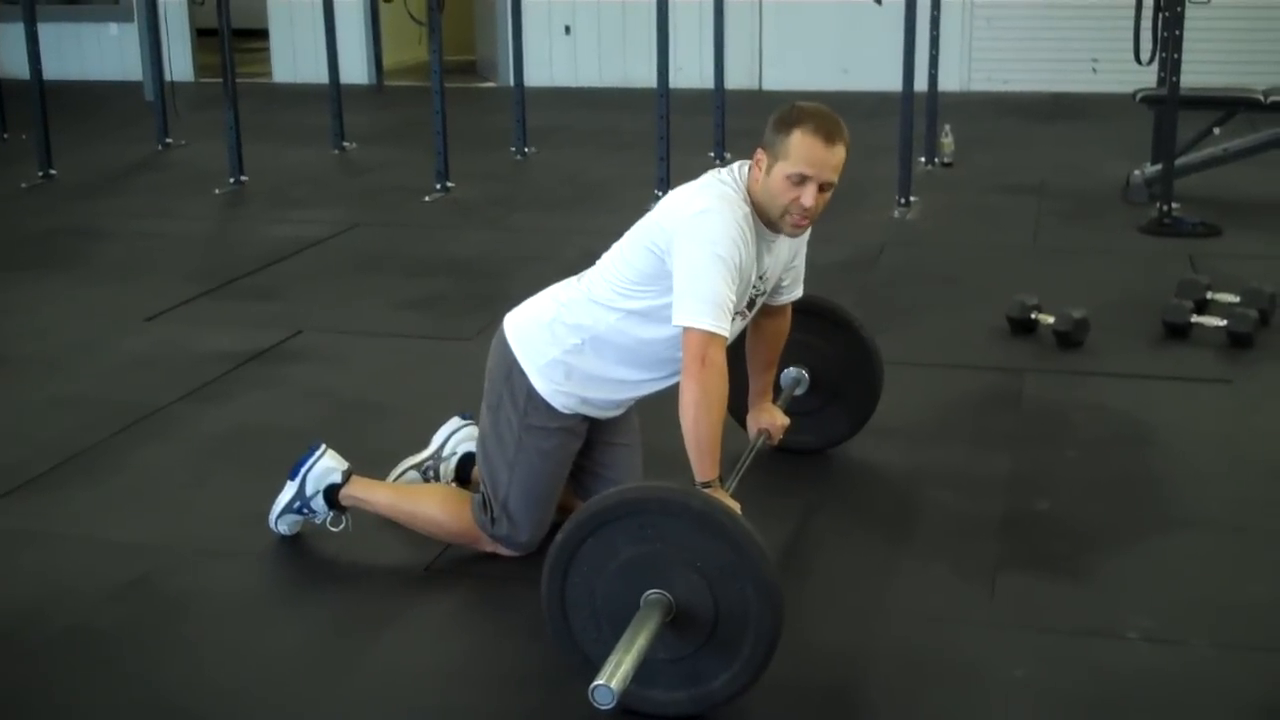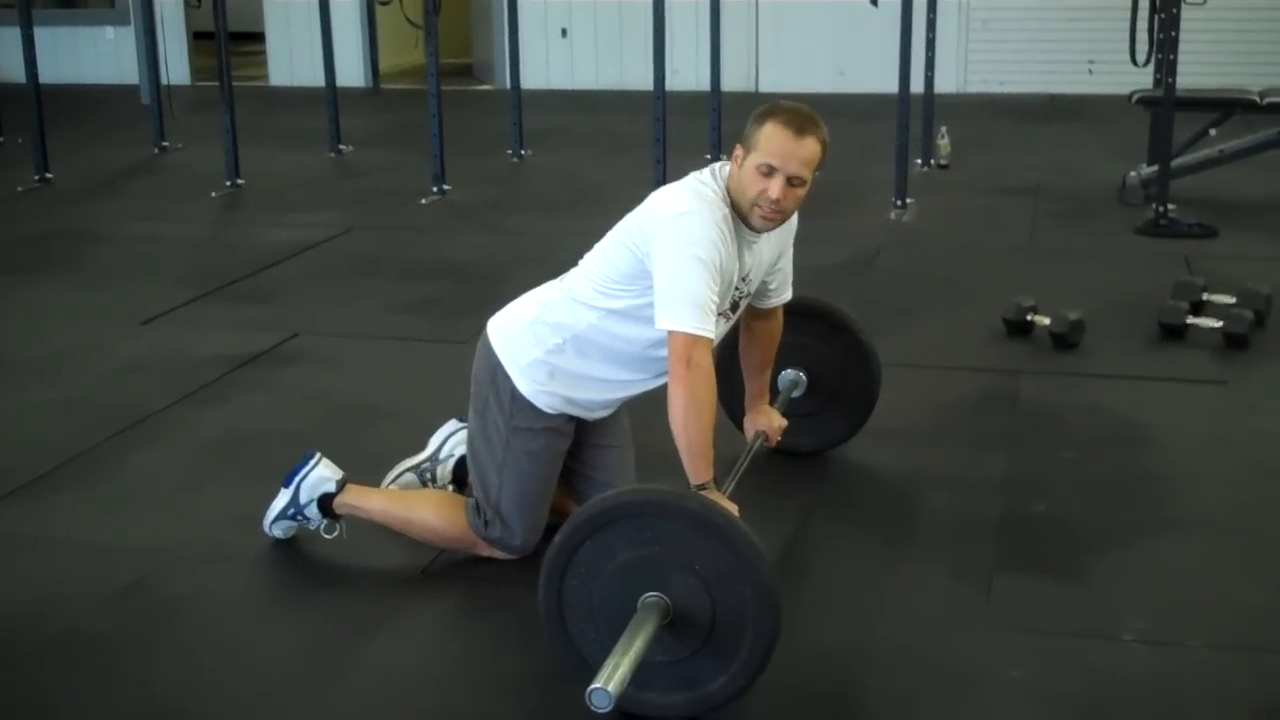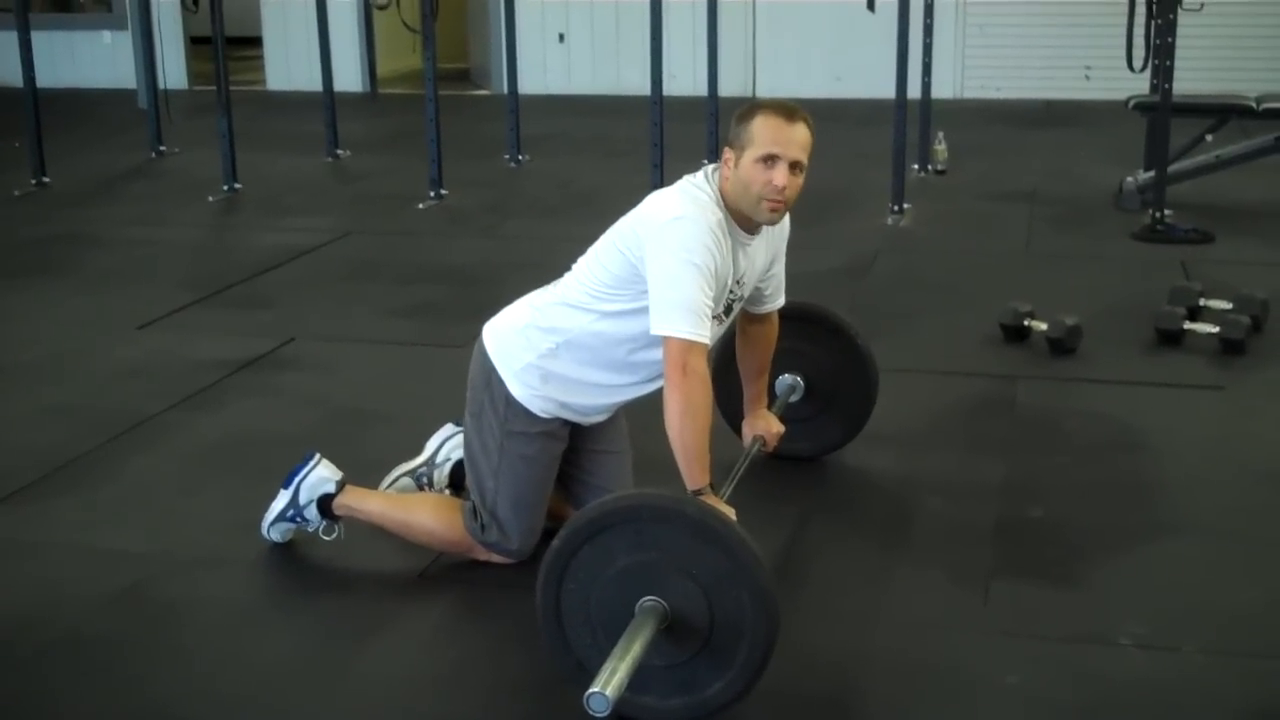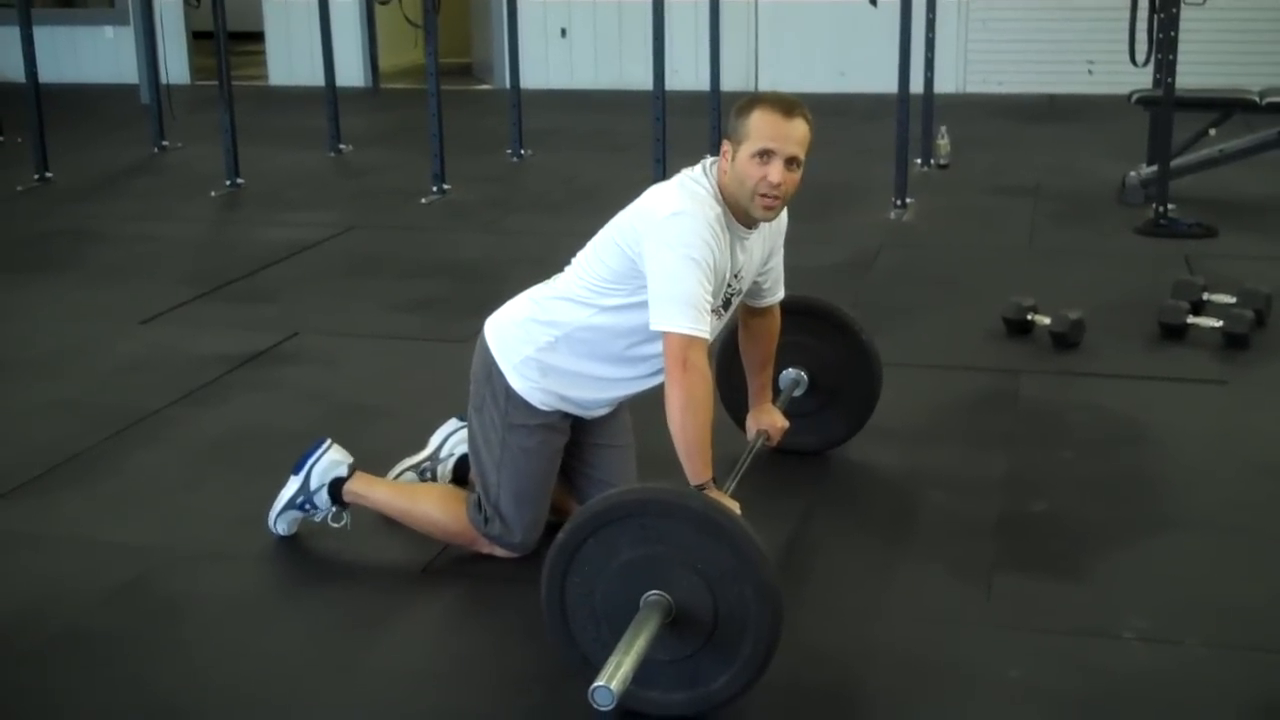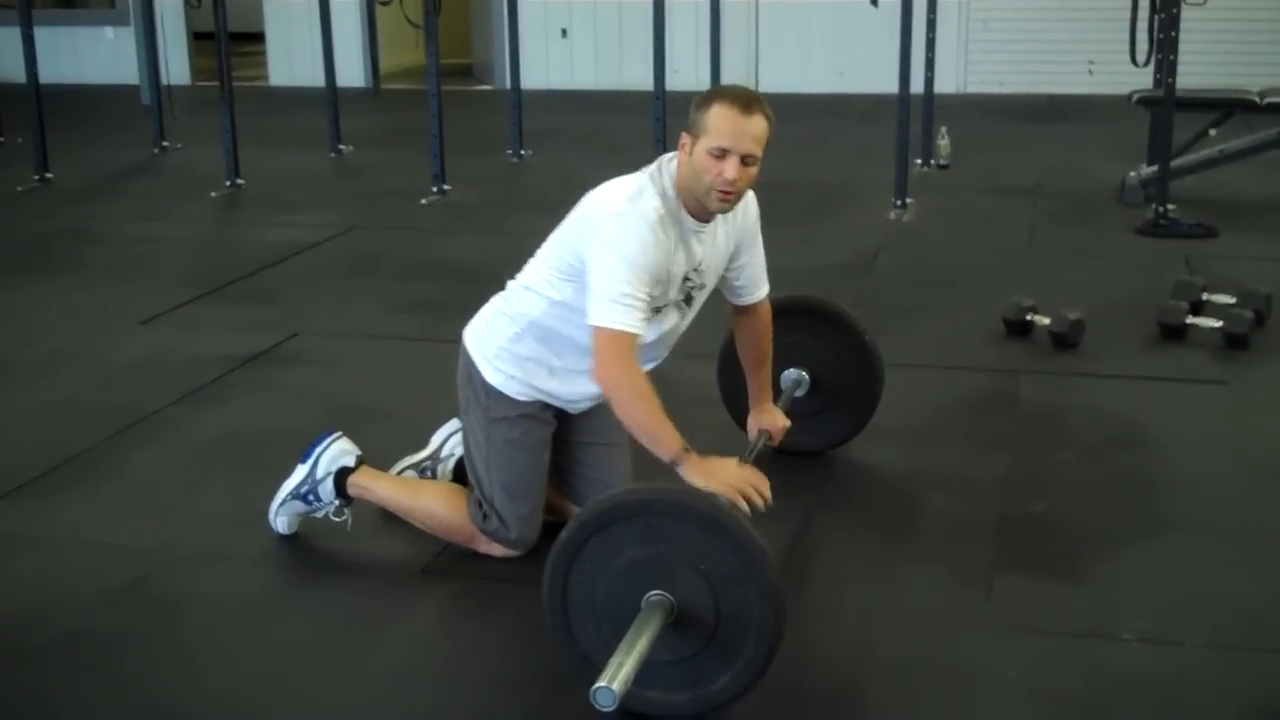
dt=0.5s
person 1, frame 1
left shoulder: (790, 214)
right shoulder: (713, 219)
left elbow: (772, 306)
right elbow: (703, 361)
left wrist: (761, 400)
right wrist: (708, 489)
left hip: (597, 380)
right hip: (547, 368)
right knee: (508, 535)
left ankle: (467, 456)
right ankle: (336, 485)
person 1, frame 2
left shoulder: (775, 217)
right shoulder: (693, 220)
left elbow: (763, 309)
right elbow: (688, 363)
left wrist: (758, 404)
right wrist: (705, 491)
left hip: (589, 383)
right hip: (532, 369)
right knee: (505, 538)
left ankle: (464, 458)
right ankle: (329, 491)
person 1, frame 3
left shoulder: (769, 219)
right shoulder: (686, 225)
left elbow: (759, 314)
right elbow: (685, 369)
left wrist: (755, 409)
right wrist: (700, 496)
left hip: (583, 387)
right hip: (529, 375)
right knee: (502, 544)
left ankle: (461, 461)
right ankle: (328, 494)
person 1, frame 4
left shoulder: (767, 213)
right shoulder: (684, 220)
left elbow: (760, 308)
right elbow: (685, 365)
left wrist: (761, 404)
right wrist: (704, 490)
left hip: (589, 381)
right hip: (529, 370)
right knee: (506, 538)
left ankle: (465, 459)
right ankle: (337, 480)
person 1, frame 5
left shoulder: (738, 207)
right shoulder: (629, 217)
left elbow: (750, 305)
right elbow: (614, 367)
left wrist: (762, 403)
right wrist: (688, 463)
left hip: (576, 382)
right hip: (512, 369)
right knee: (506, 537)
left ankle: (465, 458)
right ankle: (343, 474)
